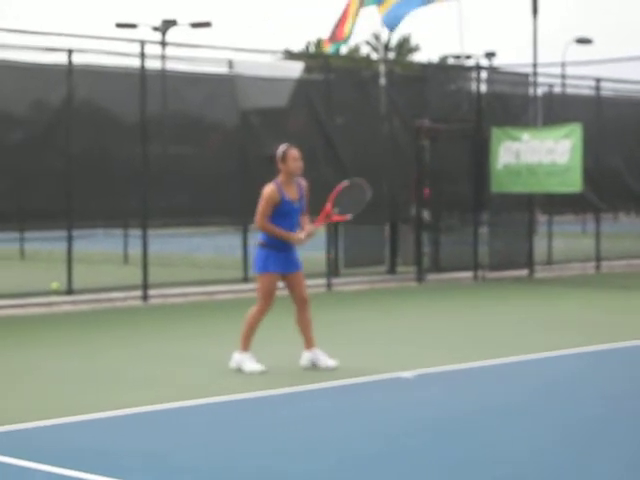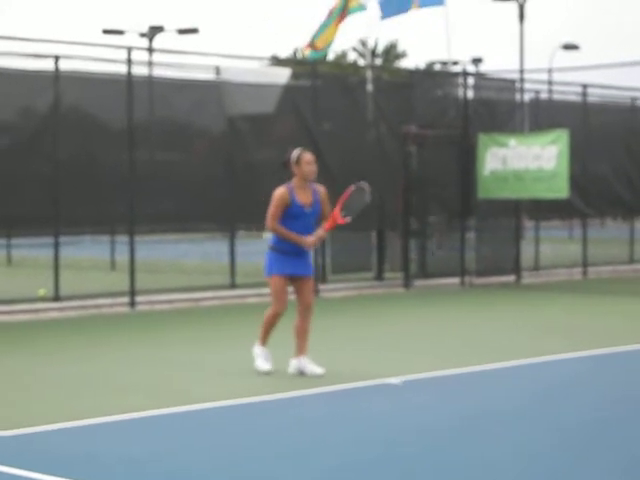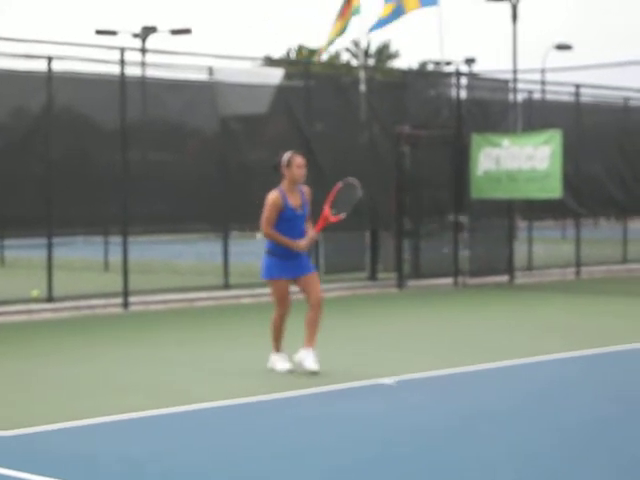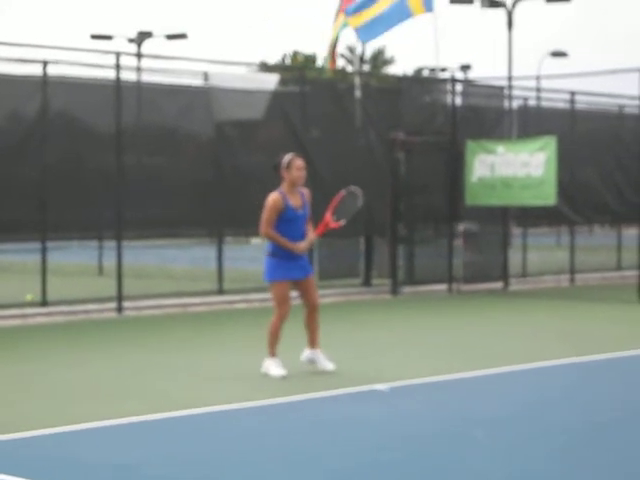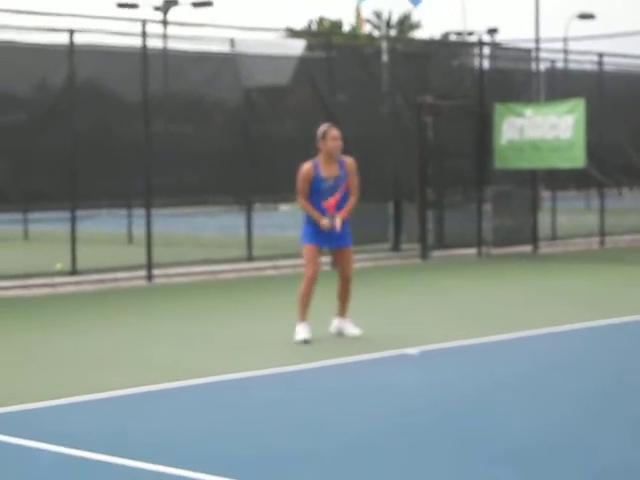
dt=0.4s
person 1, frame 1
left shoulder: (302, 185)
right shoulder: (272, 190)
right elbow: (260, 223)
left wrist: (306, 228)
right wrist: (290, 236)
left hip: (289, 253)
right hip: (270, 252)
left knee: (302, 300)
right knee: (264, 304)
left ankle: (311, 352)
right ankle: (242, 354)
person 1, frame 2
left shoulder: (320, 192)
right shoulder: (283, 193)
left elbow: (325, 219)
right elbow: (271, 224)
left wrist: (319, 233)
right wrist: (300, 239)
left hip: (302, 258)
right hip: (280, 256)
left knee: (306, 306)
right knee: (278, 307)
left ankle: (300, 359)
right ankle: (261, 347)
person 1, frame 3
left shoulder: (305, 192)
right shoulder: (275, 197)
right elbow: (266, 229)
left wrist: (311, 234)
right wrist: (293, 244)
left hip: (301, 258)
right hip: (278, 259)
left knee: (317, 300)
right knee: (283, 309)
left ankle: (307, 351)
right ankle: (276, 354)
person 1, frame 4
left shoulder: (305, 194)
right shoulder: (276, 198)
right elbow: (265, 230)
left wrist: (310, 235)
right wrist: (293, 245)
left hip: (300, 259)
right hip: (280, 261)
left knee: (313, 305)
right knee: (282, 311)
left ankle: (313, 351)
right ankle: (271, 359)
person 1, frame 5
left shoulder: (348, 163)
right shoulder: (308, 168)
left elbow: (354, 194)
right elbow: (302, 199)
left wrist: (341, 216)
right wrist: (320, 219)
left hip: (339, 229)
right hip: (314, 229)
left knee: (346, 276)
right knee: (310, 275)
left ankle: (341, 320)
right ankle: (302, 324)
